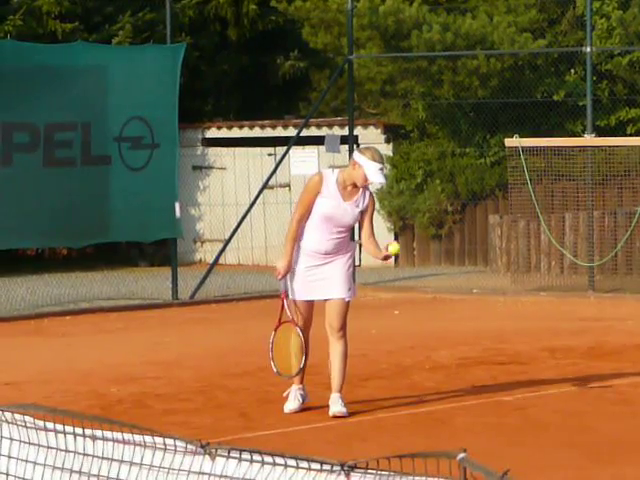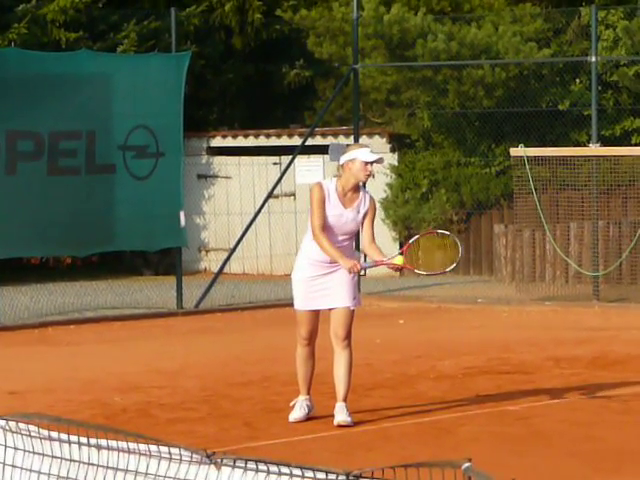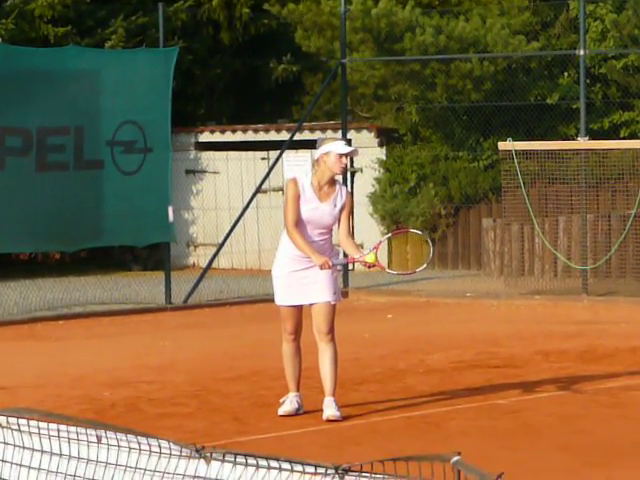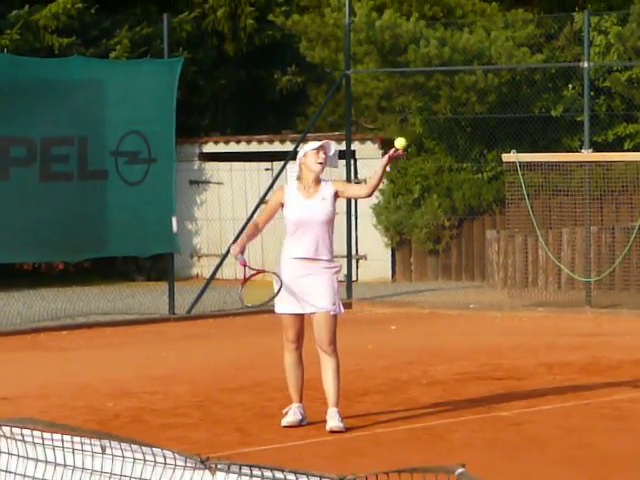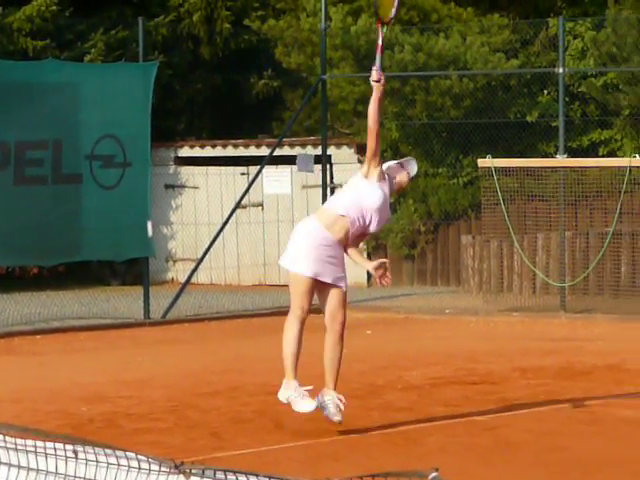
dt=1s
person 1, frame 1
left shoulder: (368, 199)
right shoulder: (320, 180)
left elbow: (367, 236)
right elbow: (297, 219)
left wrist: (379, 254)
right wrist: (286, 257)
left hip: (339, 262)
right hip: (305, 260)
left knee: (337, 330)
right knee: (301, 328)
left ankle: (336, 396)
right ankle: (298, 389)
person 1, frame 2
left shoulder: (368, 202)
right shoulder: (321, 189)
left elbow: (367, 242)
right elbow: (318, 232)
left wrist: (387, 260)
right wrist: (342, 259)
left hip: (343, 272)
right hip: (310, 268)
left knee: (342, 339)
right knee: (305, 339)
left ankle: (341, 405)
right ankle: (304, 400)
person 1, frame 3
left shoulder: (344, 195)
right shoulder: (296, 185)
left elbow: (344, 235)
right elbow: (291, 227)
left wrist: (361, 256)
right wrist: (314, 255)
left hip: (322, 269)
right hip: (289, 266)
left knee: (325, 335)
right knee: (290, 335)
left ankle: (330, 401)
right ankle: (293, 396)
person 1, frame 4
left shoulder: (331, 188)
right shoulder: (285, 192)
left elbow: (366, 190)
right elbow: (259, 222)
left wrist: (384, 164)
right wrist: (242, 241)
left hip: (322, 275)
right hip: (291, 273)
left knee: (326, 346)
right knee: (292, 344)
left ankle: (333, 413)
right ankle: (297, 407)
person 1, frame 5
left shoulder: (384, 213)
right shoulder: (372, 177)
right elbow: (373, 128)
left wrist: (369, 266)
right wrist: (377, 93)
left hip: (333, 254)
right hip: (311, 240)
left knee: (337, 326)
right knee: (299, 312)
left ankle: (329, 392)
right ankle: (290, 384)
